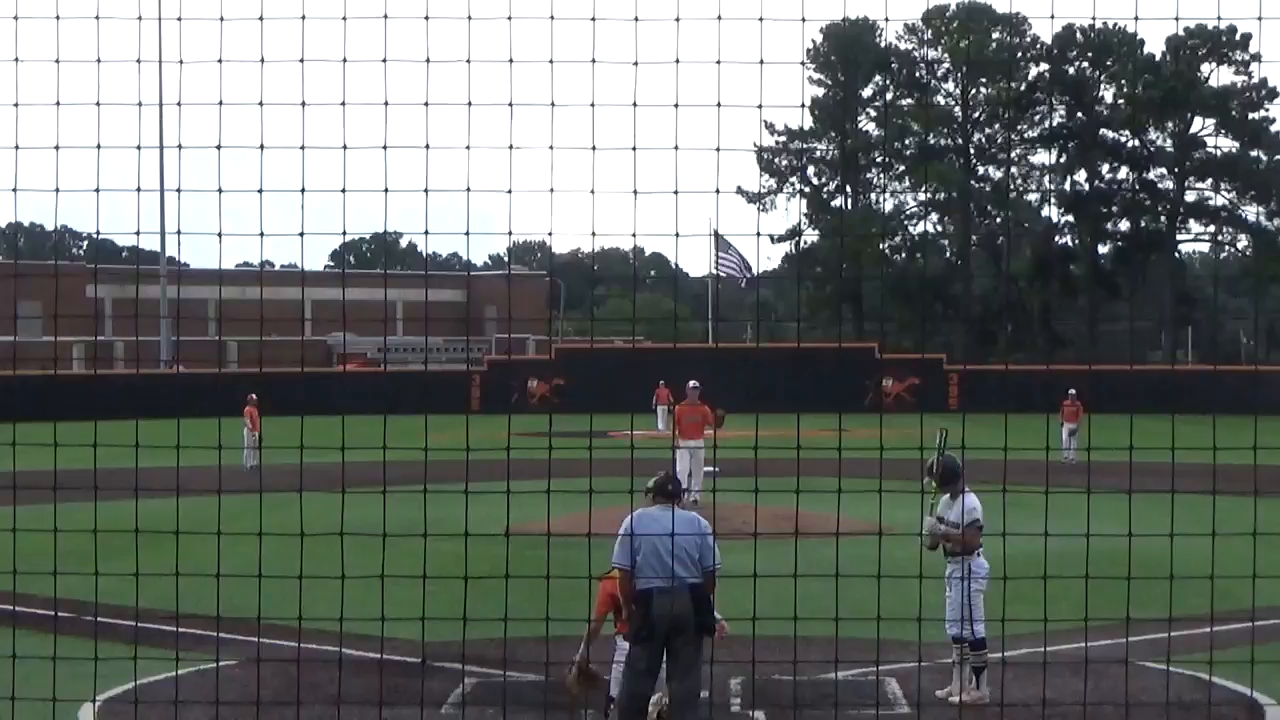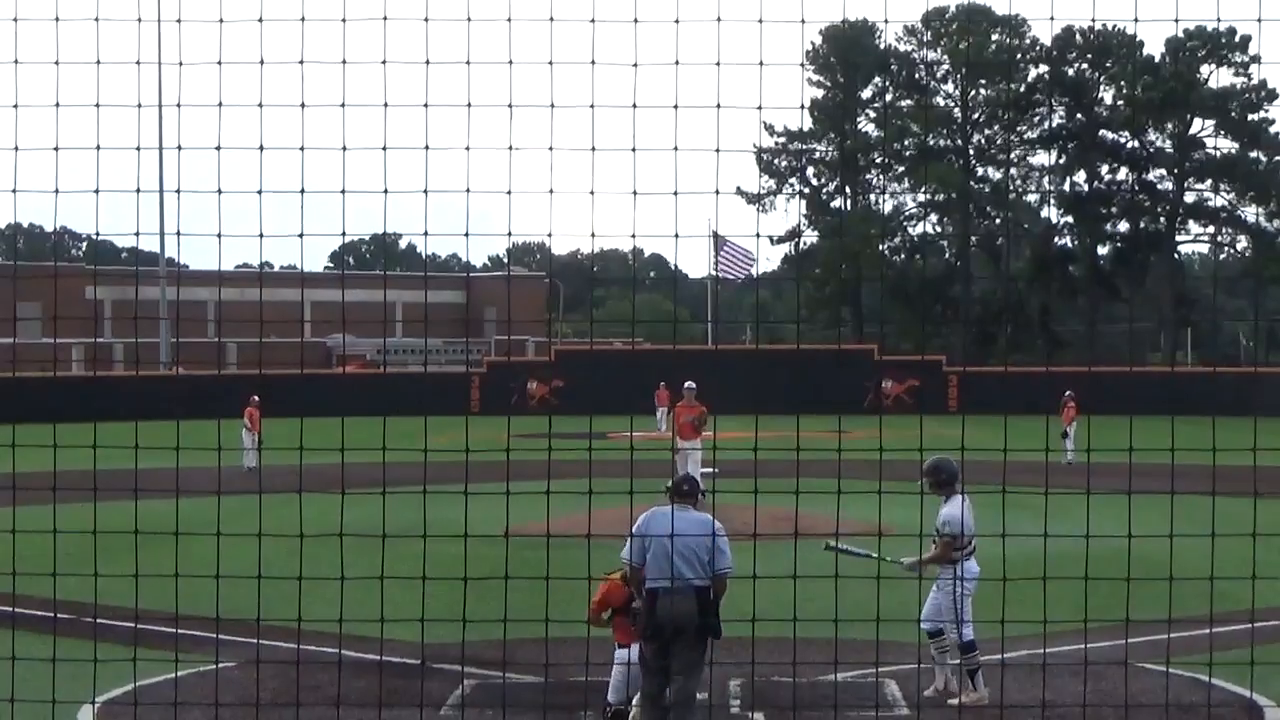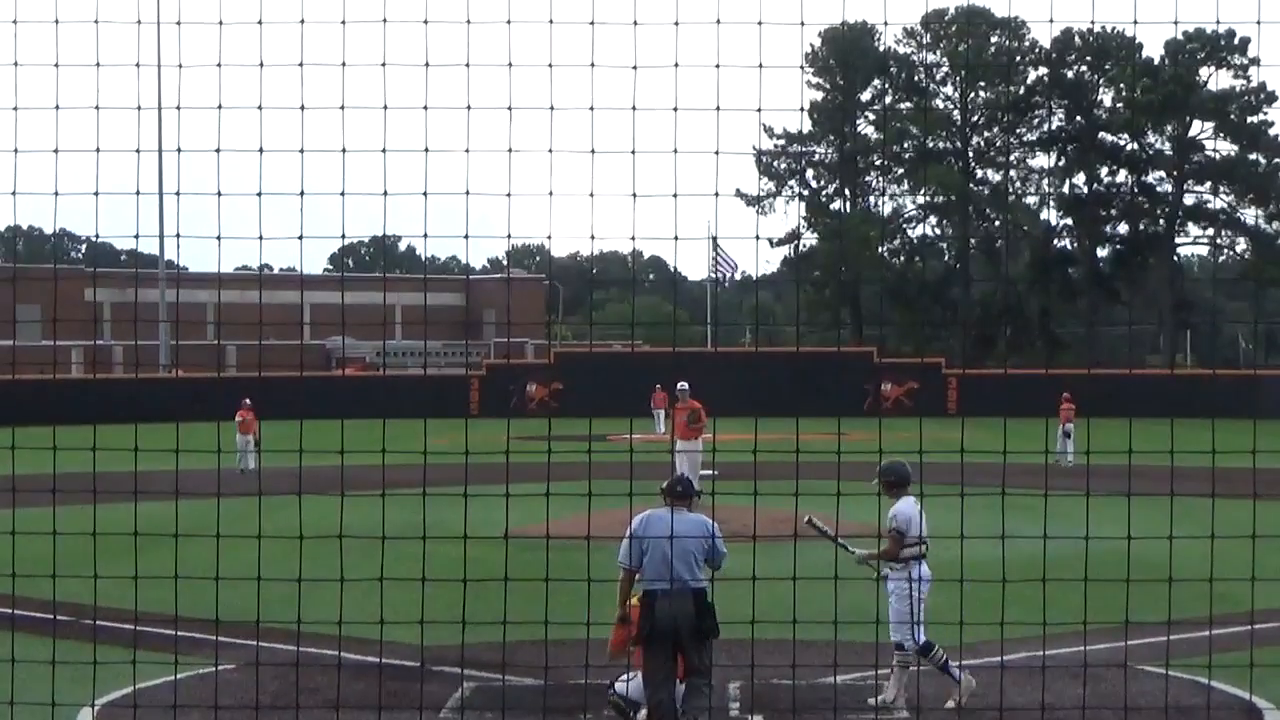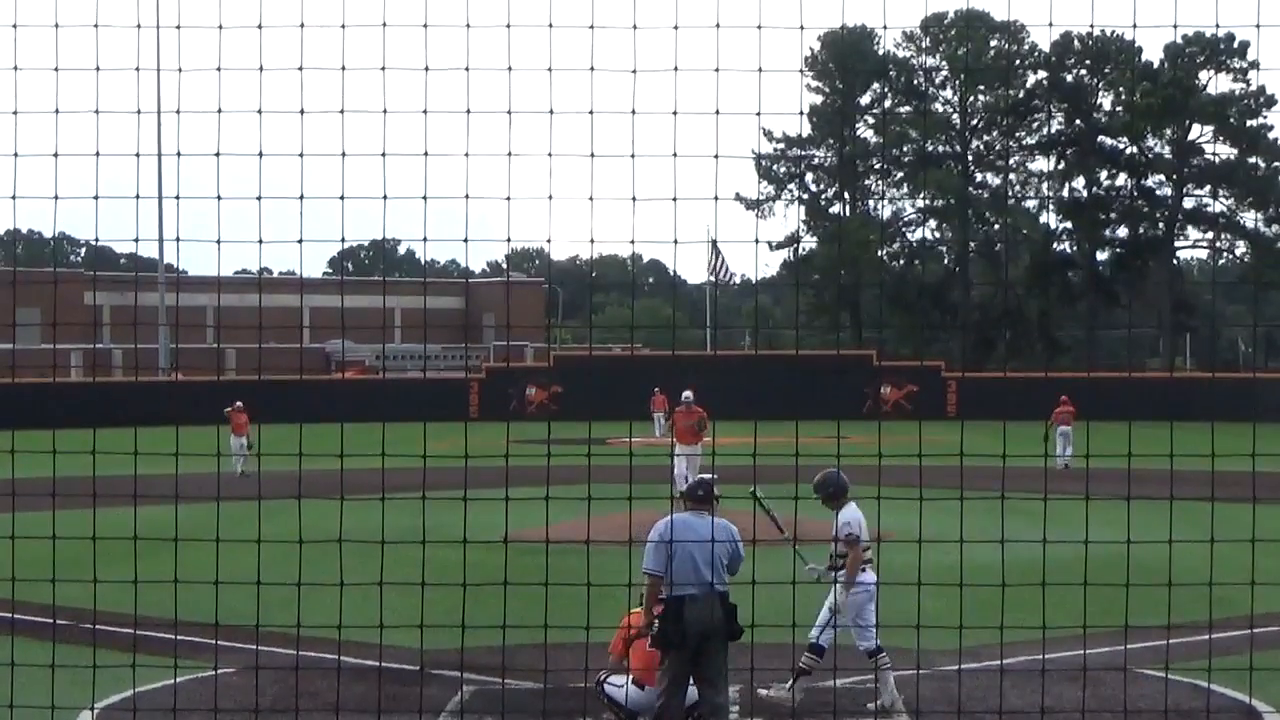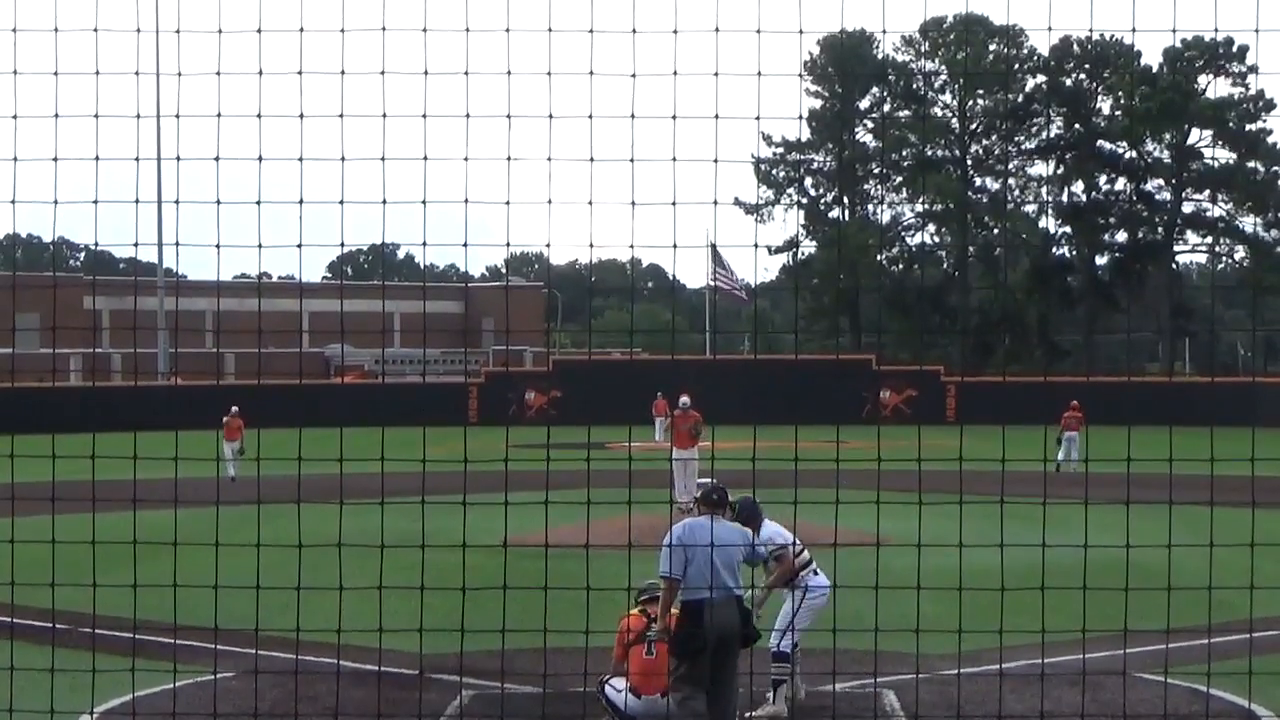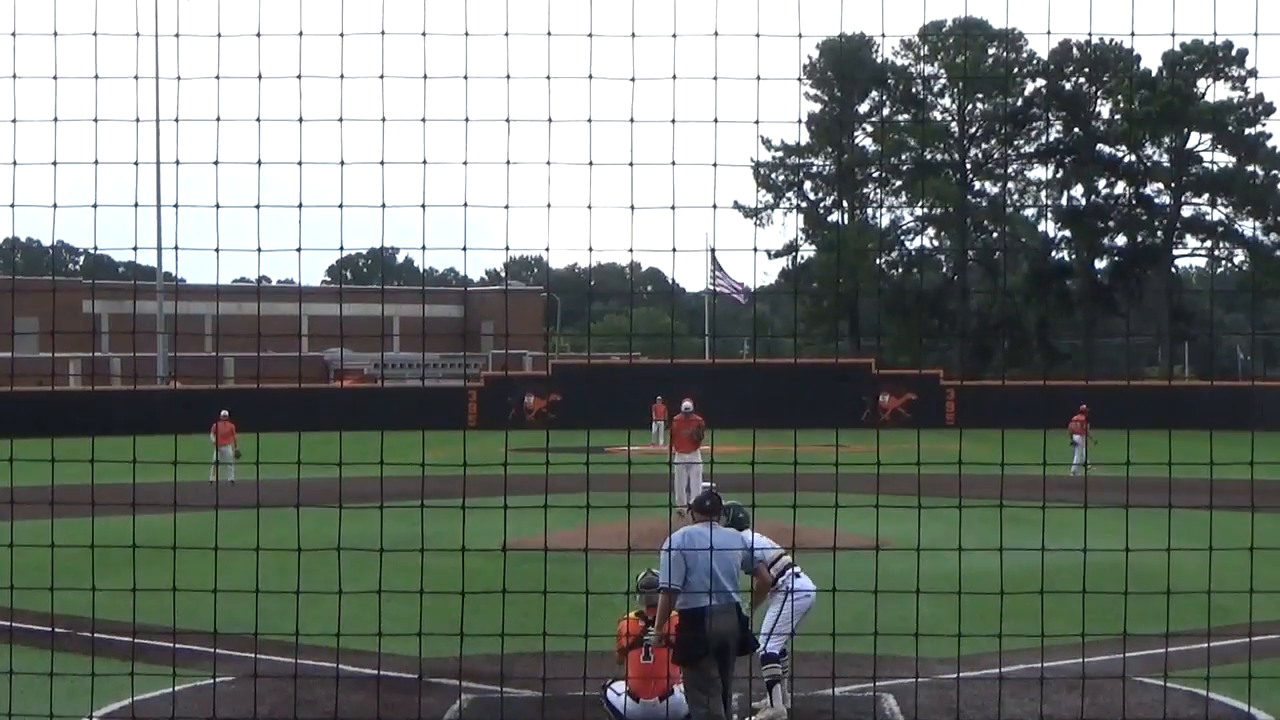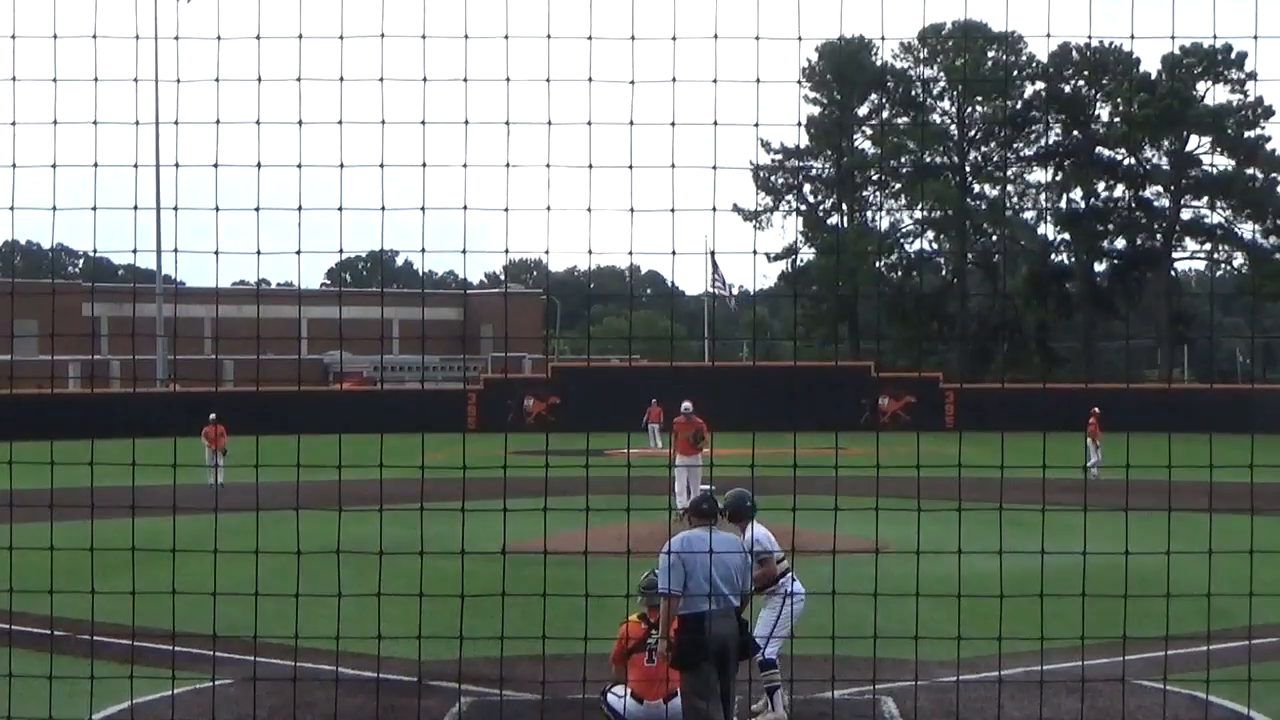
dt=0.5s
person 1, frame 1
left shoulder: (635, 520)
right shoulder: (697, 522)
left elbow: (624, 573)
right elbow: (710, 572)
left wrist: (627, 607)
right wrist: (706, 606)
left hip: (650, 603)
right hip: (689, 602)
left knee: (639, 673)
right knee: (685, 675)
person 1, frame 2
left shoulder: (648, 519)
right shoulder: (710, 525)
left elbow: (633, 569)
right elbow: (720, 576)
left wrist: (644, 598)
right wrist: (712, 607)
left hip: (657, 603)
right hip: (696, 604)
left knee: (653, 675)
right knee: (686, 676)
person 1, frame 3
left shoulder: (643, 521)
right shoulder: (706, 525)
left elbow: (628, 571)
right elbow: (718, 563)
left wrist: (622, 606)
left hip: (655, 606)
right hip: (694, 605)
left knee: (658, 677)
right knee: (699, 673)
person 1, frame 4
left shoulder: (666, 527)
right shoulder: (728, 529)
left elbow: (654, 577)
right elbow: (733, 569)
left wrist: (647, 613)
left hip: (680, 611)
right hip: (716, 609)
left knee: (672, 679)
right knee: (715, 681)
person 1, frame 5
left shoulder: (682, 530)
right shoulder: (741, 533)
left elbow: (671, 581)
right elbow: (761, 559)
left wrist: (663, 617)
left hip: (697, 615)
right hip: (733, 614)
left knee: (687, 683)
right knee: (725, 686)
person 1, frame 6
left shoulder: (680, 539)
right shoulder: (737, 539)
left elbow: (670, 590)
right elbow: (764, 579)
left wrist: (659, 627)
left hip: (697, 623)
right hip: (731, 620)
left knee: (704, 694)
right knee: (722, 690)
person 1, frame 7
left shoulder: (678, 544)
right shoulder: (736, 543)
left elbow: (670, 596)
right elbow: (745, 594)
left wrist: (664, 636)
left hip: (696, 628)
right hip: (731, 625)
left knee: (701, 698)
right knee: (724, 694)
person 2, frame 1
left shoulder: (969, 504)
right shoulder: (945, 501)
left elbow: (972, 542)
right elbow: (932, 544)
left wrist: (943, 532)
right wrist: (931, 531)
left hip: (969, 570)
right hip: (954, 569)
left knee: (972, 629)
right knee: (956, 628)
left ankle: (979, 689)
right ankle: (960, 684)
person 2, frame 2
left shoulder: (950, 513)
right shoulder: (958, 499)
left elbow: (945, 554)
left wrist: (918, 562)
right wrist: (933, 547)
left hip: (956, 574)
right hip: (953, 572)
left knee: (960, 632)
right knee: (930, 621)
left ankle: (977, 691)
right ankle: (944, 681)
person 2, frame 3
left shoulder: (898, 510)
right shoulder: (914, 504)
left elbow: (892, 551)
left wrist: (867, 555)
right wrist: (891, 570)
left hip: (907, 578)
right hip: (910, 575)
left knee: (914, 639)
right knee: (901, 636)
left ankle: (959, 680)
right ankle: (894, 693)
person 2, frame 4
left shoulder: (846, 517)
right shoulder: (852, 512)
left elbow: (855, 556)
left wrist: (843, 592)
right wrist: (827, 569)
left hip: (852, 584)
right hip: (865, 582)
left knee: (820, 636)
right knee: (869, 641)
left ankle: (792, 690)
right ankle: (890, 698)
person 2, frame 5
left shoulder: (769, 534)
right shoulder: (762, 534)
left elbow: (788, 566)
right elbow: (775, 570)
left wrist: (765, 589)
right wrist: (757, 598)
left hip: (808, 589)
right hip: (811, 587)
left knee: (780, 641)
right knee: (787, 637)
right ankle: (793, 687)
person 2, frame 6
left shoulder: (744, 541)
right shoulder: (754, 537)
left wrist: (753, 606)
left hip: (792, 591)
right hip: (804, 589)
left knee: (767, 646)
right knee: (776, 642)
right ankle: (781, 696)
person 2, frame 7
left shoulder: (755, 535)
right shoulder: (750, 533)
left elbow: (770, 571)
left hip: (783, 596)
right hip: (777, 595)
left knee: (764, 651)
right knee: (761, 646)
right ankle: (775, 697)
